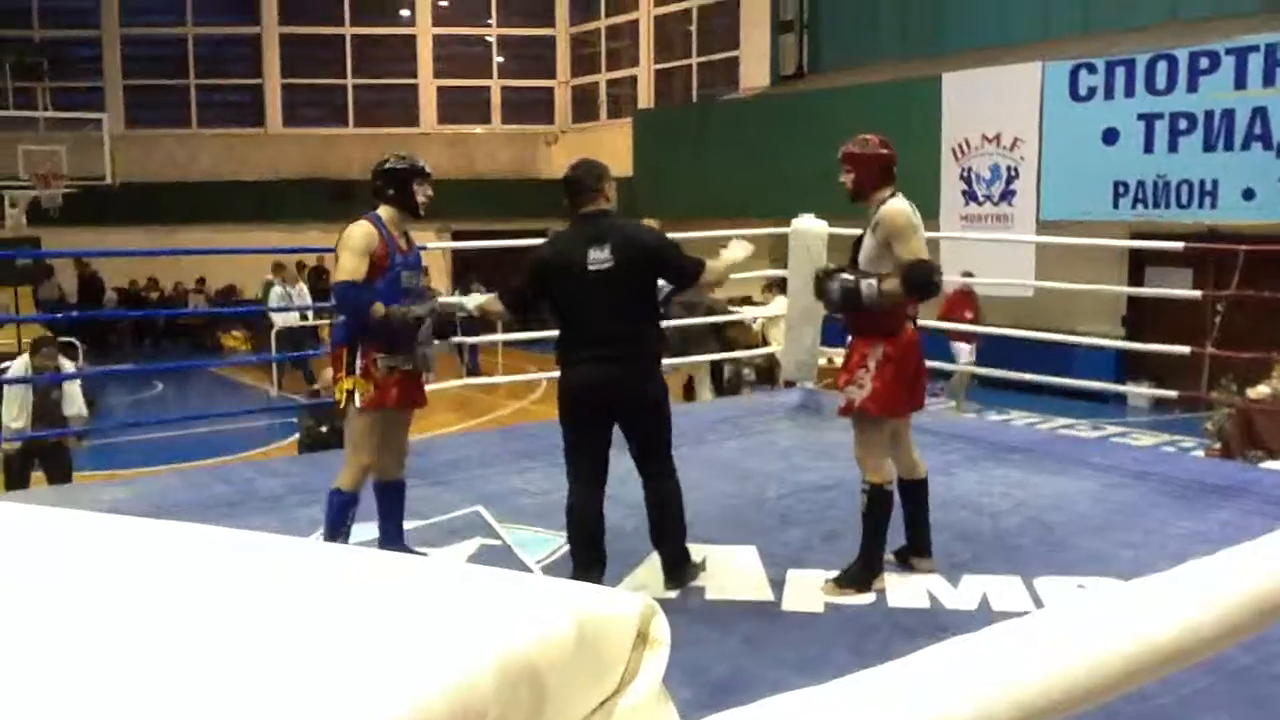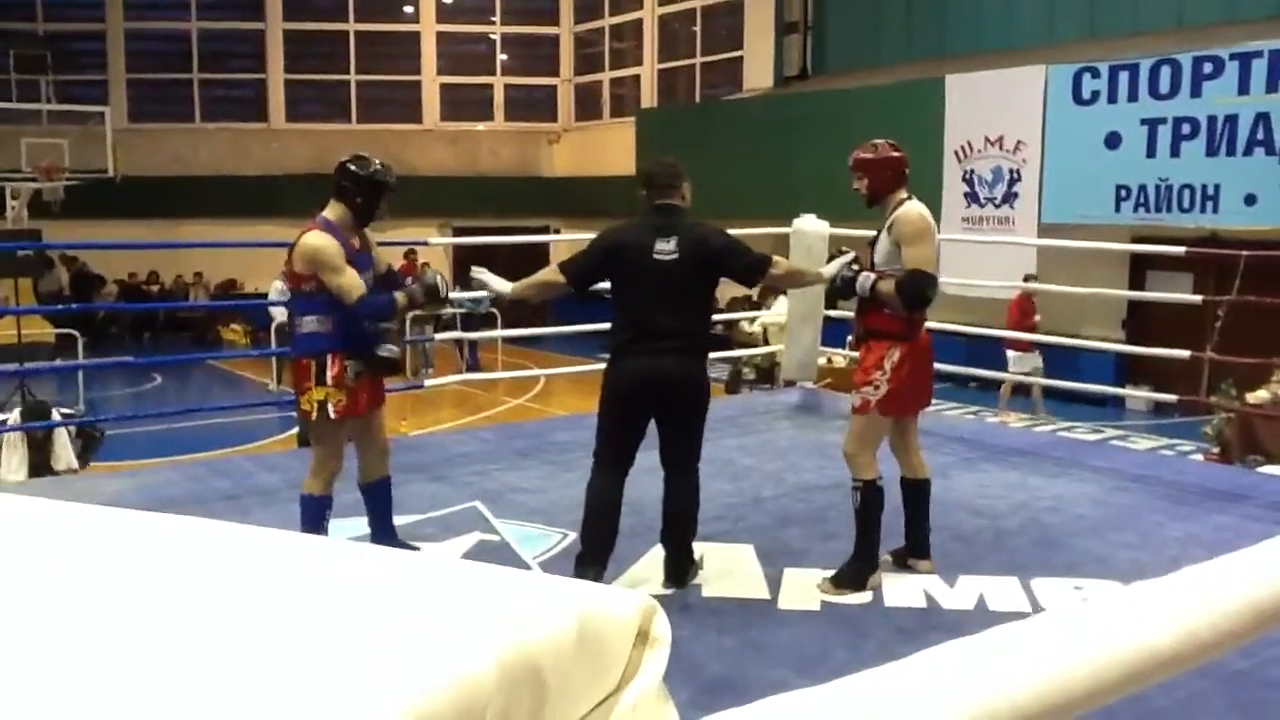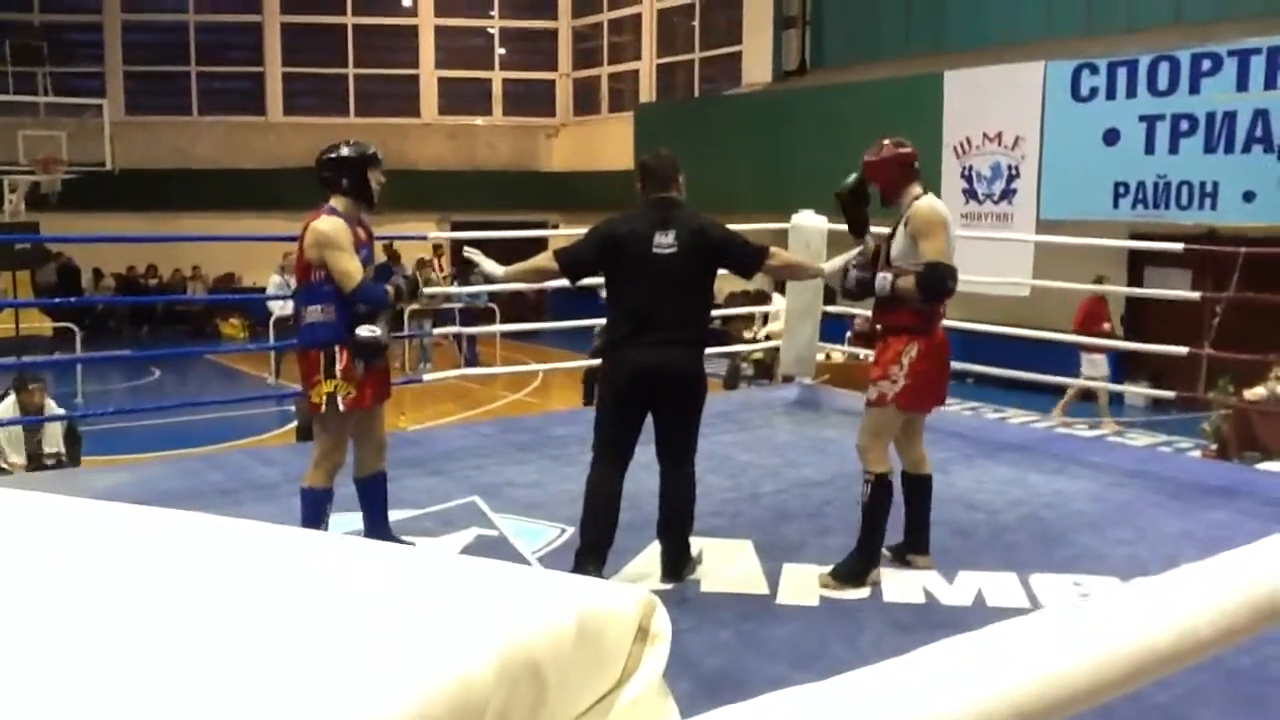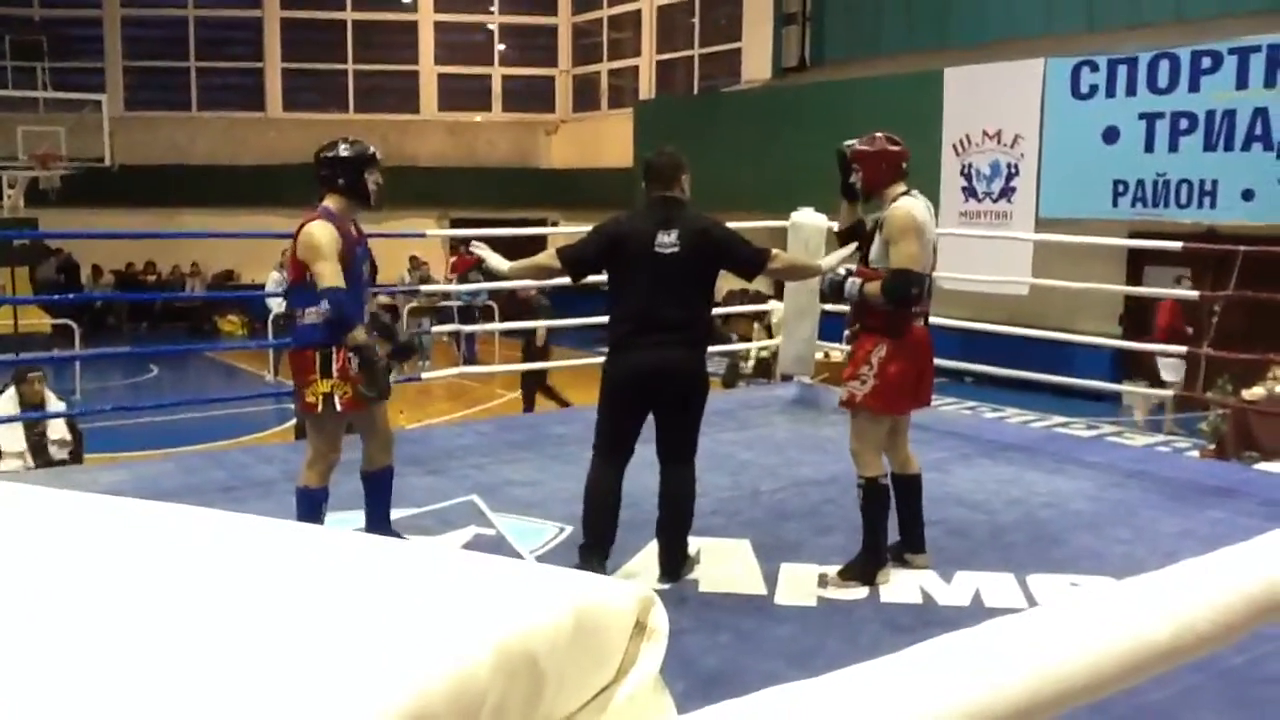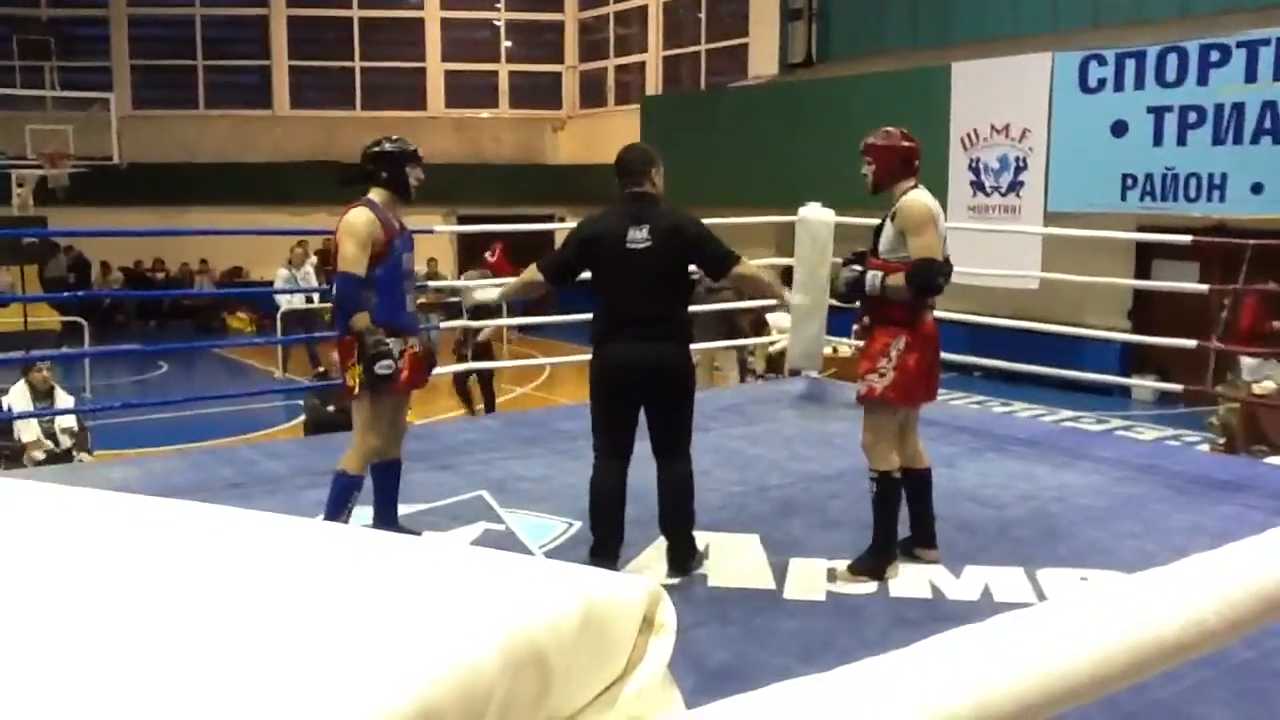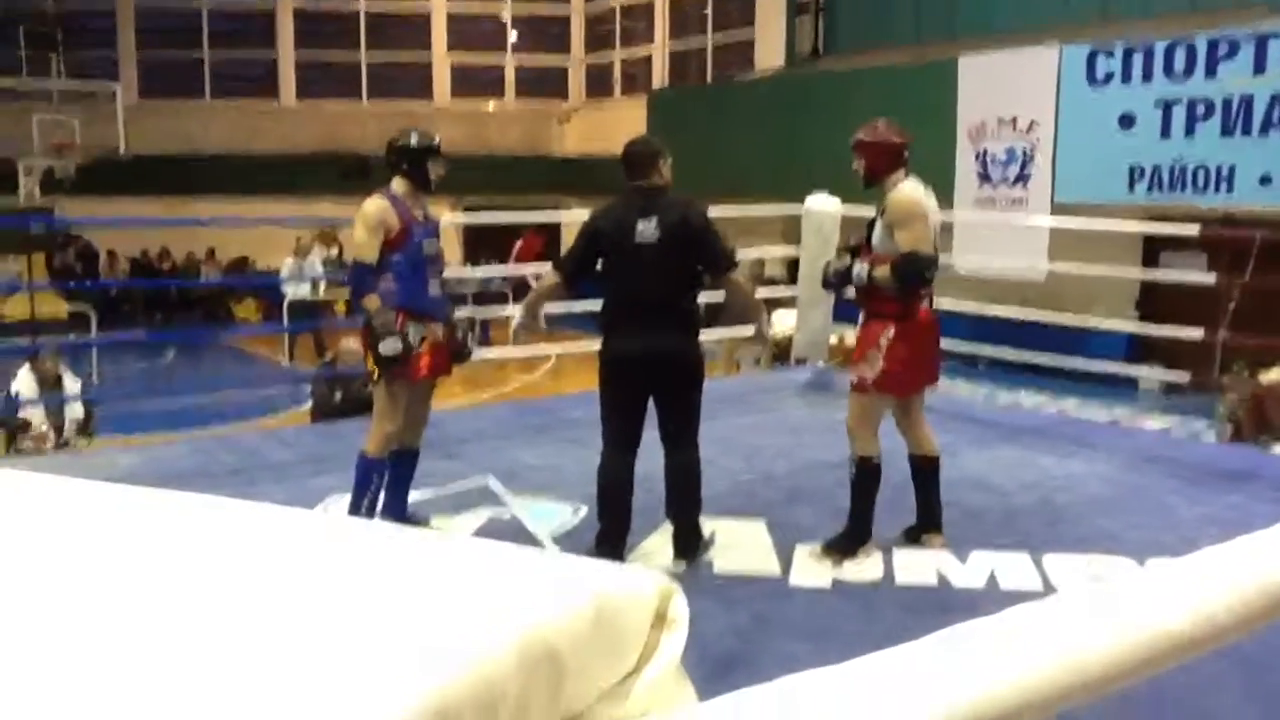
dt=0.7s
person 1, frame 1
left shoulder: (892, 214)
right shoulder: (889, 212)
left elbow: (925, 281)
left wrist: (860, 292)
right wrist: (844, 282)
left hip: (881, 348)
right hip: (893, 342)
left knee: (870, 457)
right knee: (899, 448)
left ankle: (869, 567)
right ankle: (918, 549)
person 1, frame 2
left shoulder: (910, 217)
right shoulder: (898, 217)
left elbow: (919, 290)
left wrist: (863, 282)
right wrist: (856, 275)
left hip: (894, 350)
right hip: (894, 346)
left knee: (858, 451)
right knee: (905, 447)
left ankle: (864, 566)
right ankle: (917, 550)
person 1, frame 3
left shoulder: (927, 212)
right shoulder: (907, 216)
left elbow: (940, 283)
right elbow: (874, 269)
left wrist: (877, 284)
right wrist: (857, 223)
left hip: (912, 345)
right hip: (903, 341)
left knee: (871, 444)
right knee: (908, 444)
left ankle: (864, 561)
right ankle: (915, 545)
person 1, frame 4
left shoulder: (901, 214)
right shoulder: (905, 207)
left elbow: (904, 290)
right elbow: (851, 241)
left wrist: (848, 287)
right wrist: (847, 192)
left hip: (887, 344)
right hip: (902, 340)
left knee: (865, 449)
right knee: (896, 444)
left ankle: (871, 561)
right ankle: (912, 545)
person 1, frame 5
left shoulder: (913, 206)
right shoulder: (909, 205)
left elbow: (929, 278)
left wrist: (870, 282)
right wrist: (868, 267)
left hip: (900, 338)
right hip: (903, 334)
left knee: (877, 443)
right knee: (904, 437)
left ankle: (882, 555)
right ankle: (923, 538)
person 1, frame 6
left shoulder: (901, 199)
right shoulder: (915, 193)
left elbow: (916, 272)
left wrist: (858, 273)
right wrist: (864, 261)
left hip: (895, 326)
right hip: (910, 322)
left knee: (861, 427)
right knee: (912, 422)
left ankle: (857, 535)
right ankle: (929, 525)
person 2, frame 1
left shoulder: (553, 252)
right shoulder: (642, 239)
left elbow: (507, 307)
right elbow: (705, 278)
left wrist: (480, 306)
right wrist: (730, 259)
left hip: (581, 380)
right hip: (640, 377)
left knee: (585, 480)
right knee: (658, 473)
left ankle: (587, 577)
right ankle: (677, 566)
person 2, frame 2
left shoulder: (620, 237)
right shoulder: (708, 238)
left elbow: (560, 278)
right elbow: (773, 271)
left wrist: (510, 290)
right wrist: (822, 275)
left hip: (629, 370)
right hip: (686, 372)
left knee: (609, 469)
right knee: (682, 470)
left ankle: (590, 568)
right ankle: (679, 566)
person 2, frame 3
left shoulder: (616, 230)
right shoulder: (704, 230)
left elbow: (553, 264)
right elbow: (769, 260)
left wrist: (501, 272)
right wrist: (821, 269)
left hip: (625, 362)
right hip: (682, 364)
left knee: (608, 462)
right knee: (677, 463)
left ankle: (589, 562)
right ankle: (676, 560)
person 2, frame 4
left shoulder: (620, 229)
right shoulder: (707, 231)
left elbow: (557, 262)
right elbow: (771, 263)
left wrist: (507, 267)
right wrist: (821, 267)
left hip: (628, 362)
right hip: (685, 364)
left knee: (608, 460)
right knee: (678, 462)
left ankle: (592, 558)
right ankle: (674, 560)
person 2, frame 5
left shoulder: (596, 226)
right shoulder: (680, 224)
left elbow: (542, 274)
right elbow: (737, 272)
left wrist: (501, 294)
right wrist: (781, 295)
left hip: (613, 358)
right hip: (669, 357)
left knee: (609, 460)
right knee: (674, 457)
left ankle: (604, 557)
right ankle: (681, 553)
person 2, frame 6
left shoulder: (605, 219)
right shoulder: (688, 215)
left elbow: (560, 277)
right elbow: (728, 278)
left wrist: (527, 311)
right wrist: (758, 317)
left hip: (622, 347)
right hip: (677, 346)
left knee: (618, 448)
right knee: (681, 446)
left ankle: (610, 544)
right ankle: (687, 540)
person 3, frame 1
left shoulder: (406, 240)
right shoulder: (363, 233)
right elbow: (346, 296)
left wrist: (431, 313)
right wrist: (399, 317)
left hip: (400, 360)
right hip: (363, 360)
left knee: (394, 457)
right knee: (361, 462)
left ankle: (392, 545)
person 3, frame 2
left shoulder: (358, 236)
right shoulder: (318, 243)
left elbow: (385, 283)
right elbow: (365, 306)
left wrist: (387, 339)
right wrist: (419, 294)
left hip: (360, 361)
right hip: (326, 366)
left knee: (376, 451)
right knee: (327, 465)
left ankle: (384, 540)
person 3, frame 3
left shoulder: (360, 227)
right shoulder: (327, 227)
left elbow: (373, 291)
right elbow: (361, 294)
left wrist: (379, 319)
right wrist: (397, 288)
left hip: (363, 352)
right hip: (331, 356)
left knee: (372, 445)
right knee: (329, 455)
left ankle: (378, 535)
person 3, frame 4
left shoulder: (352, 228)
right shoulder: (320, 231)
right elbow: (335, 301)
left wrist: (385, 336)
right wrist: (368, 355)
left hip: (353, 354)
right hip: (325, 357)
left knee: (380, 439)
right knee: (323, 456)
left ankle: (379, 530)
person 3, frame 5
left shoulder: (395, 221)
right shoulder: (361, 219)
right elbow: (348, 290)
left wrist: (417, 339)
right wrist: (371, 343)
left hip: (399, 343)
right hip: (372, 346)
left knee: (393, 436)
right knee: (368, 442)
left ankle: (386, 523)
person 3, frame 6
left shoulder: (425, 215)
right shoulder: (378, 209)
right elbow: (360, 275)
left wrist: (448, 325)
right wrist: (380, 324)
left hip: (427, 331)
right hip: (396, 332)
left knee: (414, 426)
right knee: (387, 429)
left ankle: (395, 510)
right ankle: (359, 519)
